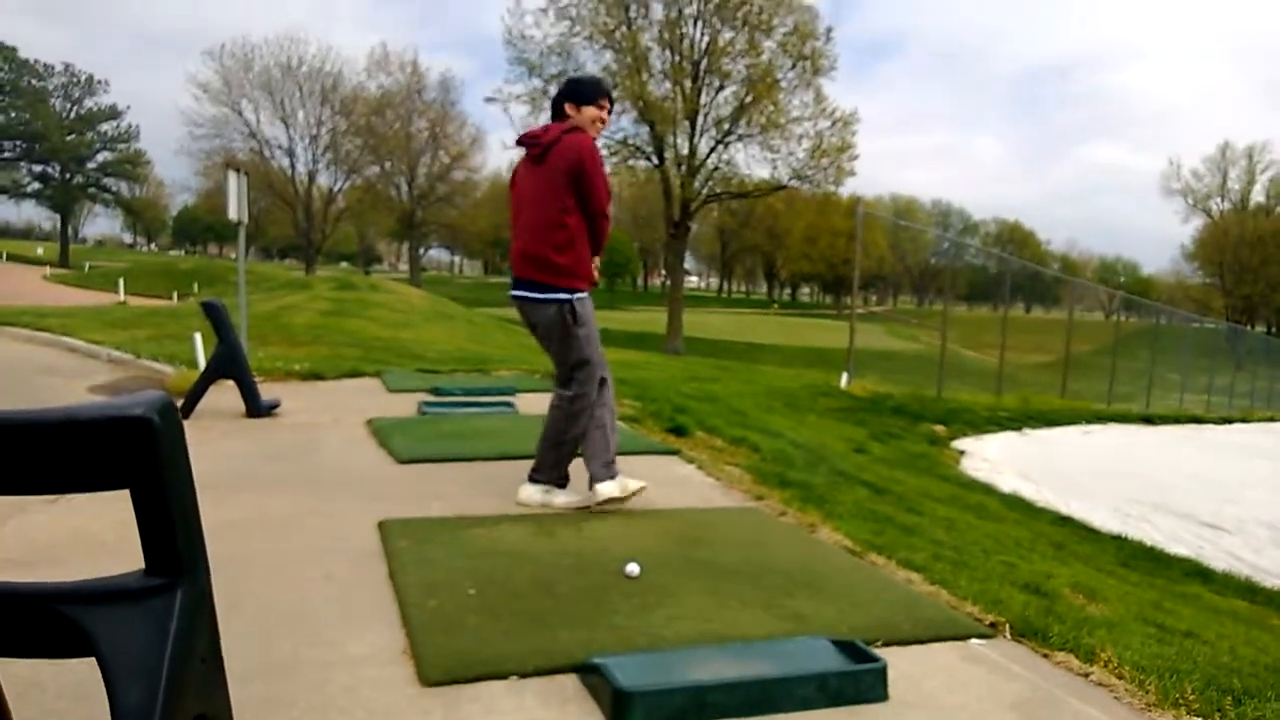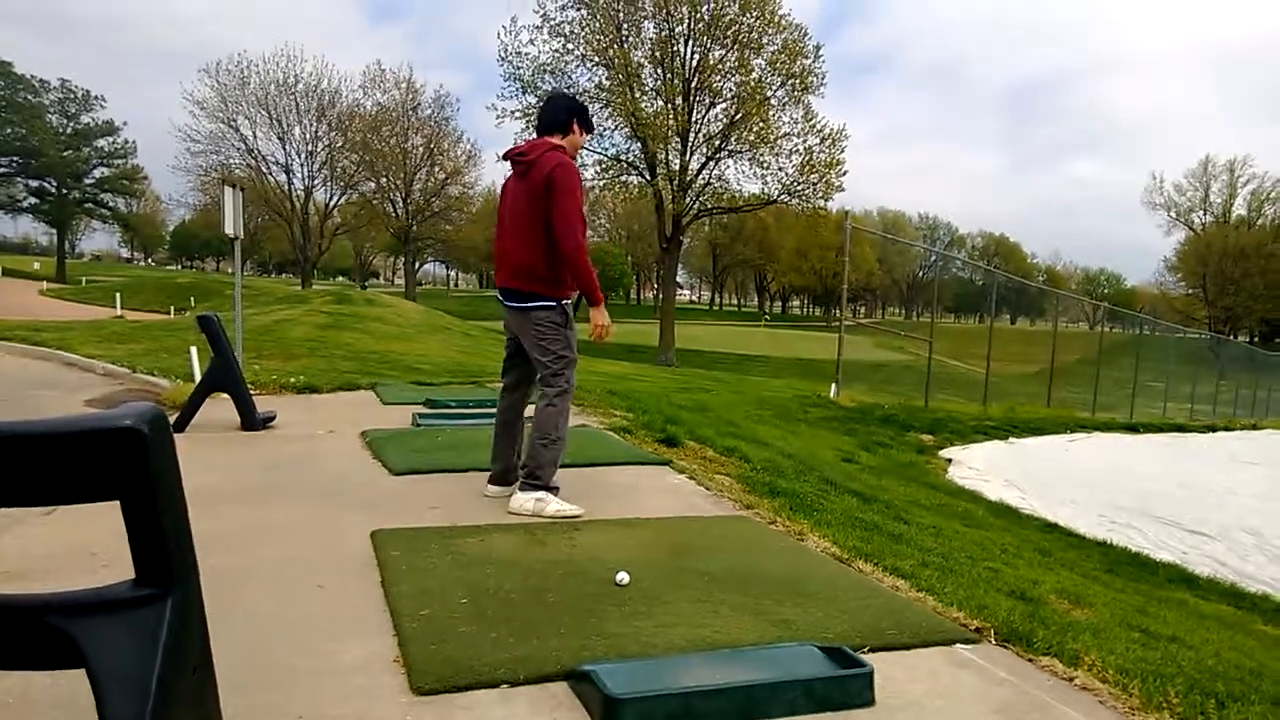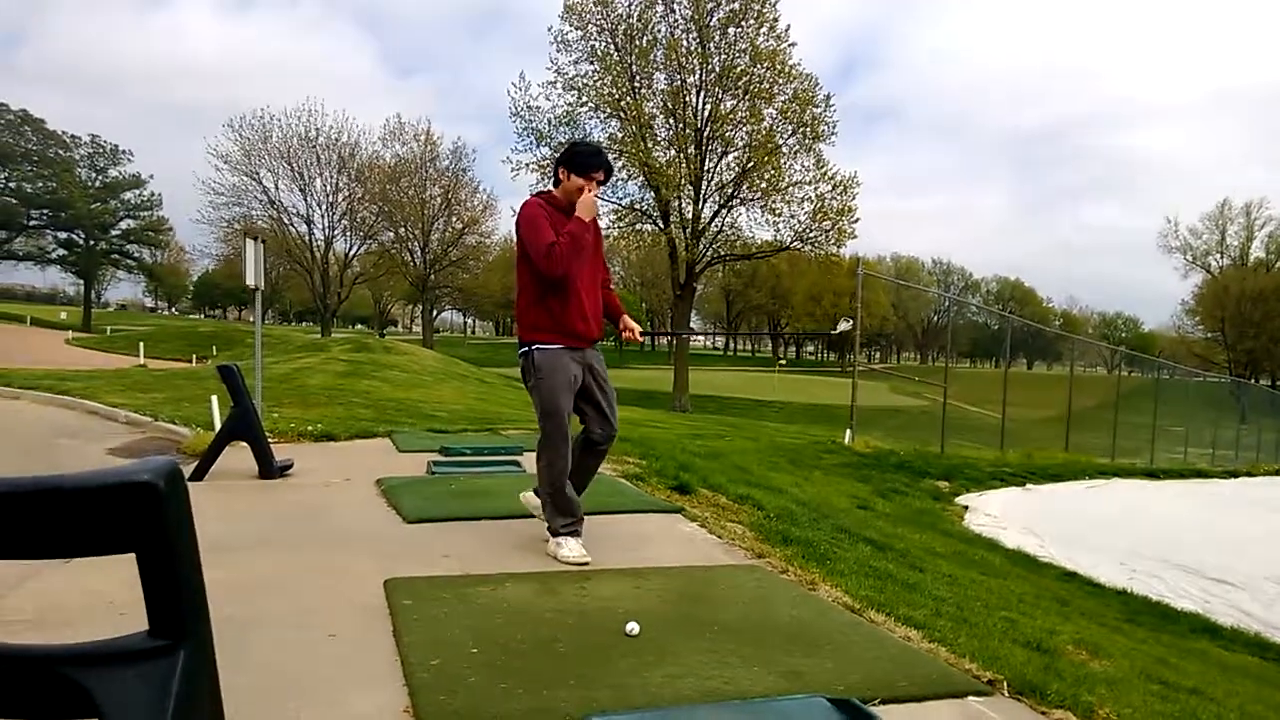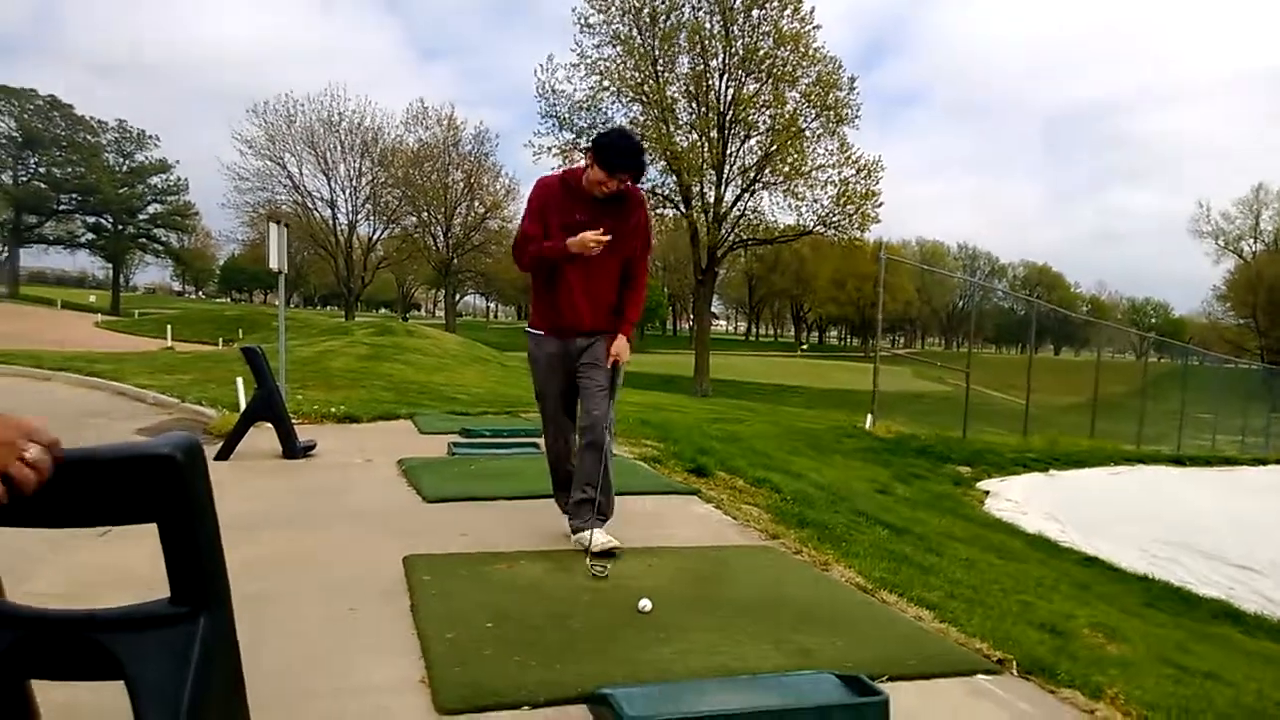
dt=0.7s
person 1, frame 1
left shoulder: (531, 159)
right shoulder: (580, 149)
right elbow: (597, 218)
left wrist: (581, 258)
right wrist: (591, 257)
left hip: (535, 285)
right hip: (558, 290)
left knee: (596, 378)
right knee: (579, 384)
left ankle: (604, 476)
right ankle: (543, 483)
person 1, frame 2
left shoulder: (522, 170)
right shoulder: (562, 168)
right elbow: (569, 239)
left wrist: (576, 275)
right wrist: (596, 300)
left hip: (514, 292)
right hip: (544, 297)
left knee: (517, 383)
right knee: (558, 385)
left ankle: (503, 476)
right ankle: (535, 489)
person 1, frame 3
left shoulder: (587, 221)
right shoulder: (534, 211)
right elbow: (554, 264)
left wrist: (619, 315)
right wrist: (580, 221)
left hip: (586, 345)
right hip: (547, 346)
left knee: (604, 430)
right knee: (557, 437)
left ankle: (546, 496)
right ankle: (562, 530)
person 1, frame 4
left shoulder: (634, 205)
right shoulder: (549, 191)
left elbow: (637, 275)
right elbow: (523, 253)
left wrist: (625, 332)
right wrist: (568, 247)
left hip: (602, 335)
right hip: (549, 333)
left knee: (595, 425)
right knee: (557, 429)
left ankle: (588, 522)
right ankle: (572, 509)
